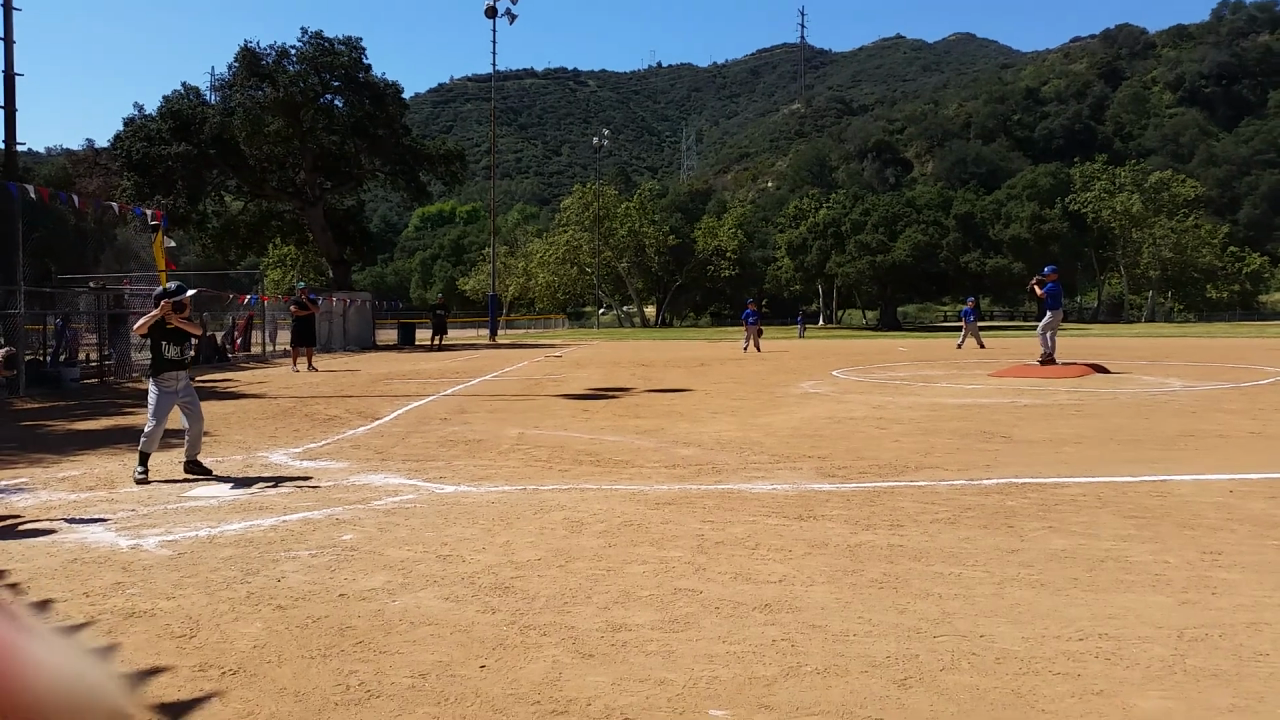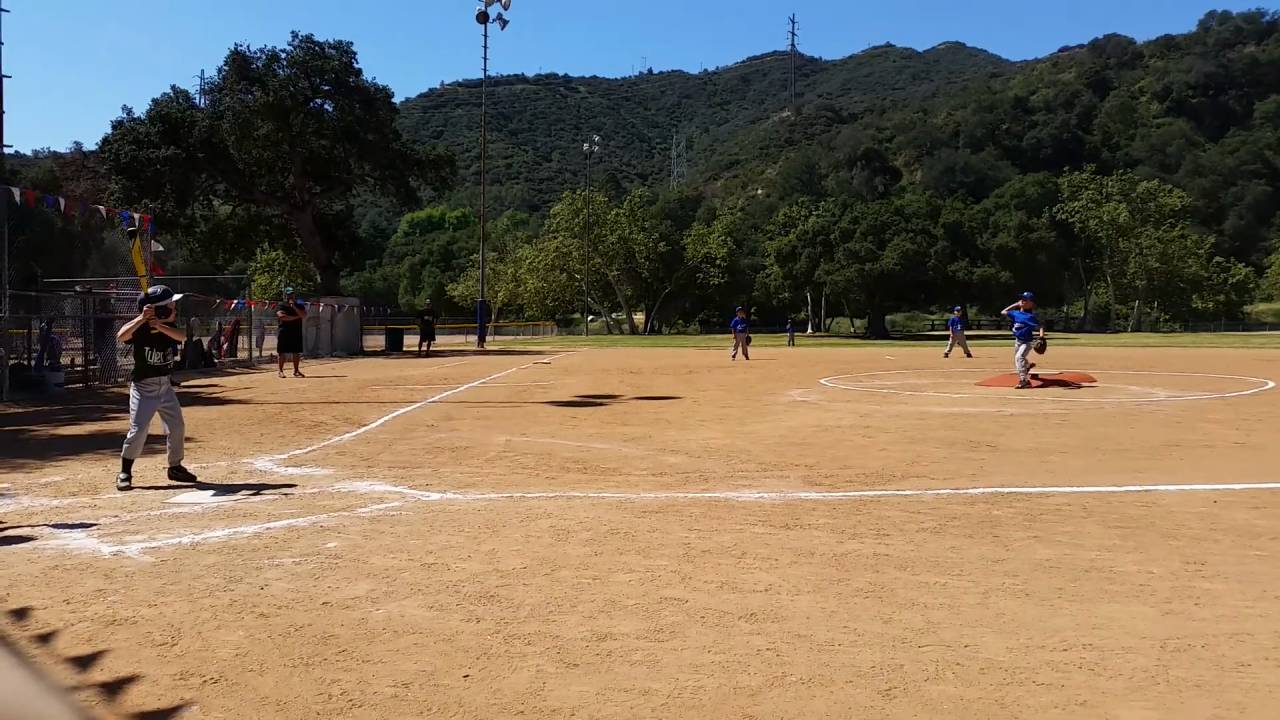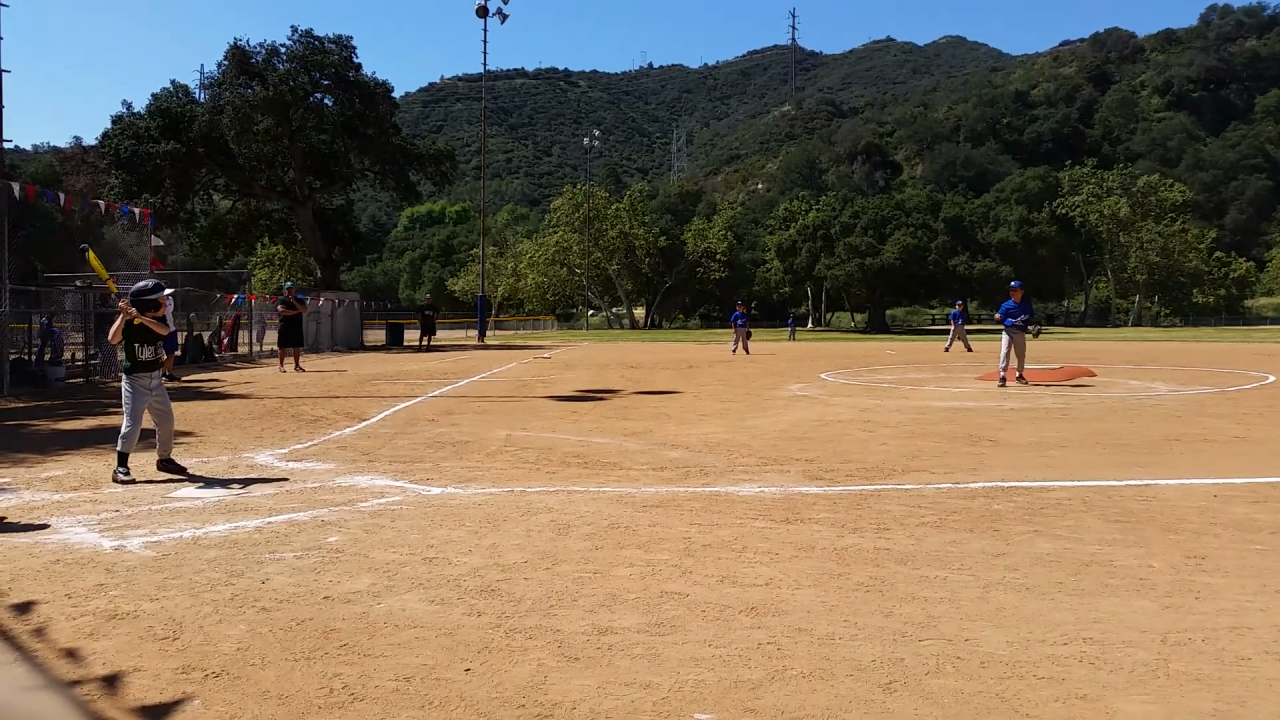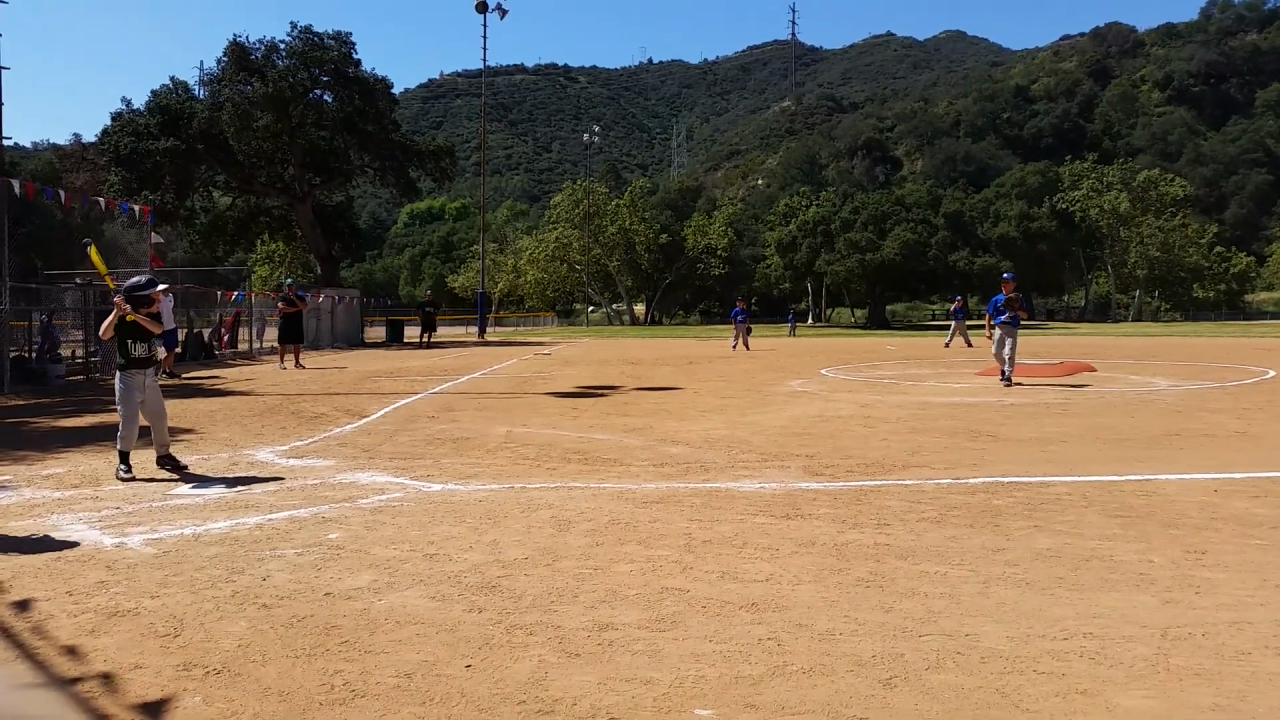
dt=1s
person 1, frame 1
left shoulder: (184, 323)
right shoulder: (157, 324)
left elbow: (198, 330)
right elbow: (137, 329)
left wrist: (177, 321)
right wrist: (158, 312)
left hip: (183, 380)
right hip: (161, 382)
left knee: (196, 421)
right knee: (156, 423)
left ankle: (191, 461)
right ankle: (141, 466)
person 1, frame 2
left shoulder: (168, 327)
right shoulder: (141, 329)
left elbow: (181, 336)
right elbow: (121, 336)
left wrist: (160, 326)
right wrist: (142, 318)
left hip: (165, 385)
right hip: (143, 387)
left knee: (176, 427)
right knee: (138, 429)
left ankle: (175, 467)
right ankle: (124, 472)
person 1, frame 3
left shoulder: (158, 320)
right shoulder: (129, 324)
left elbow: (165, 331)
right elbow: (113, 339)
left wrist: (142, 318)
right wrist: (123, 316)
left hip: (156, 379)
right hip: (134, 381)
left knee: (166, 420)
right knee: (132, 422)
left ankle: (164, 459)
right ankle: (121, 468)
person 1, frame 4
left shoulder: (152, 317)
right shoulder: (122, 320)
left elbow: (158, 329)
right elbow: (103, 335)
left wrist: (135, 316)
right wrist: (116, 311)
left hip: (150, 375)
right hip: (128, 377)
left knee: (159, 417)
right knee: (129, 420)
left ankle: (163, 455)
right ankle: (123, 464)
